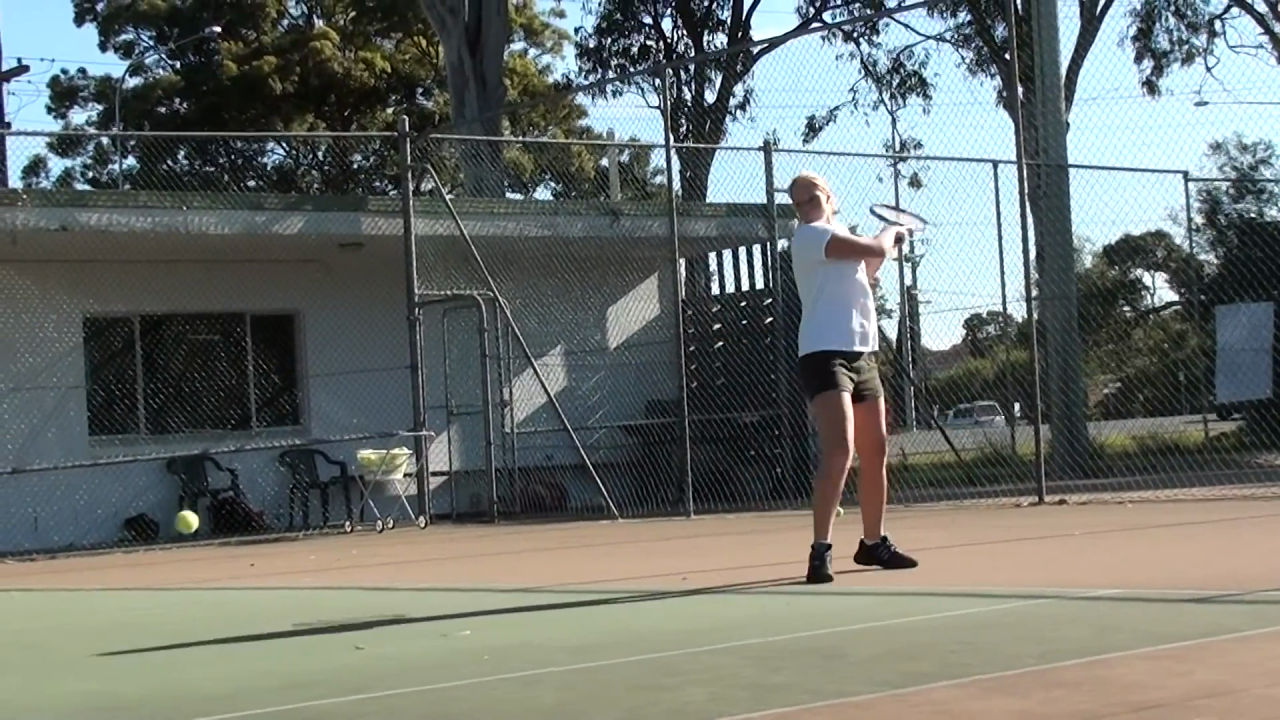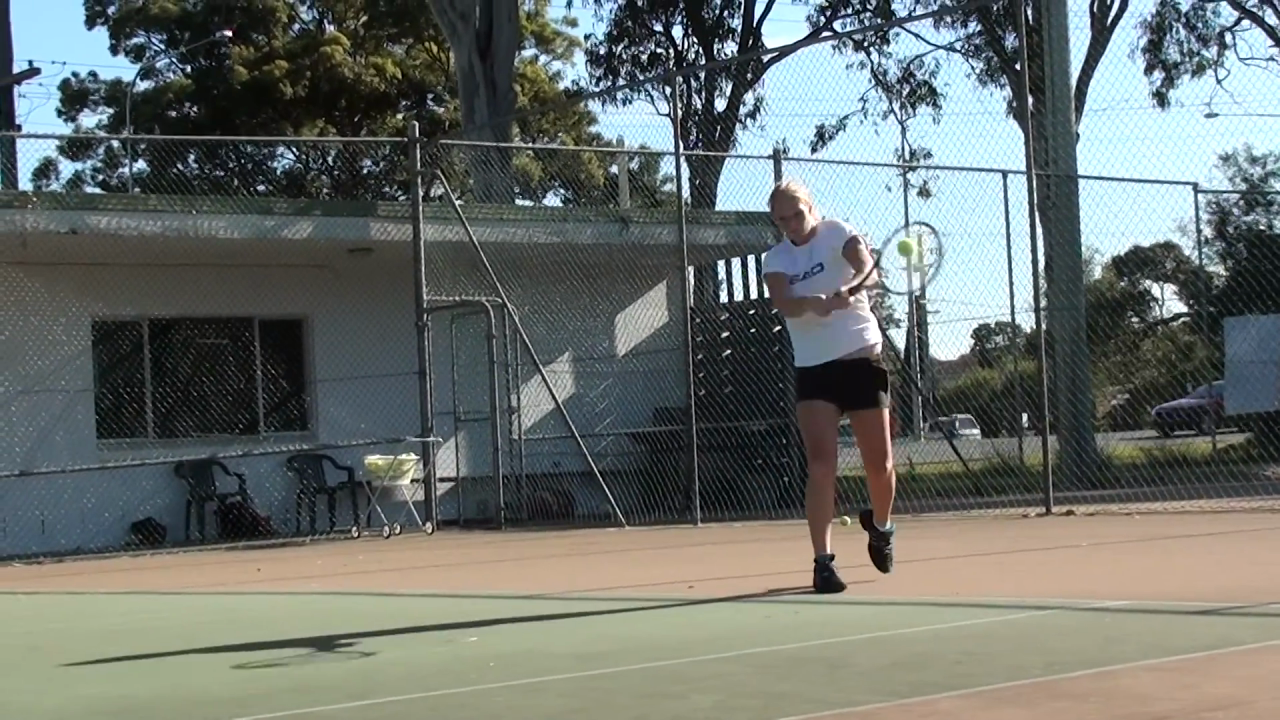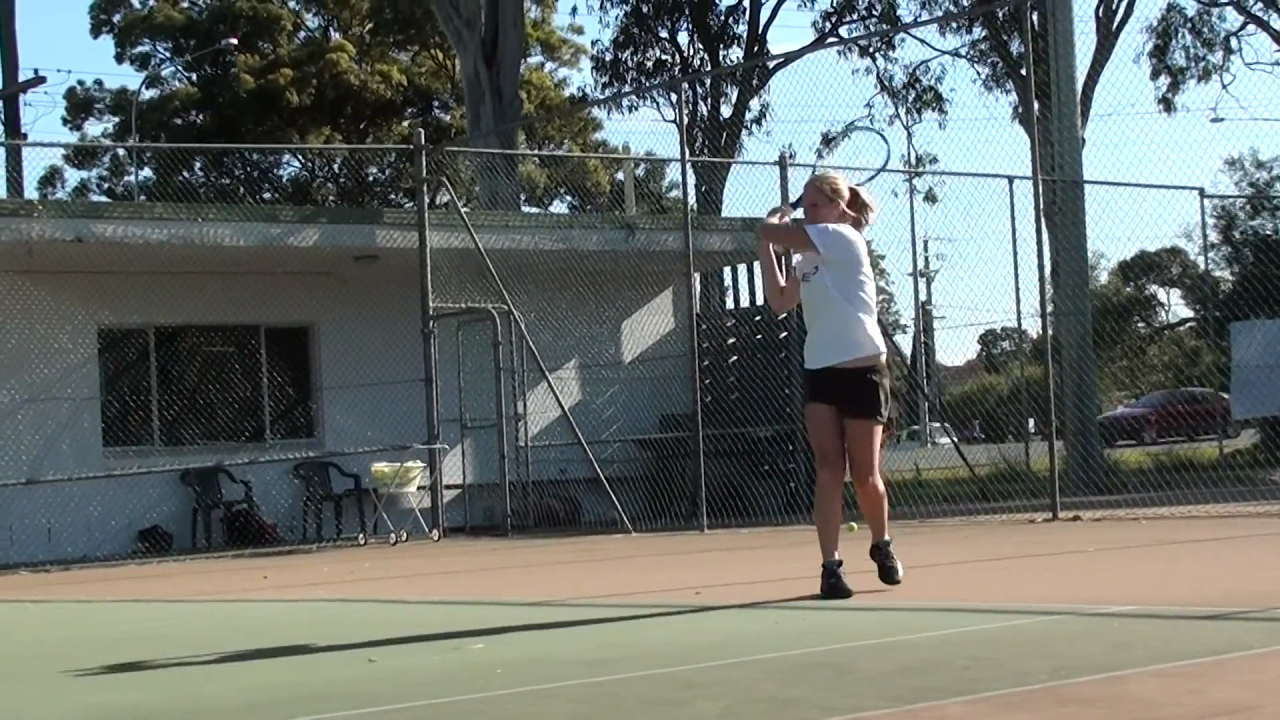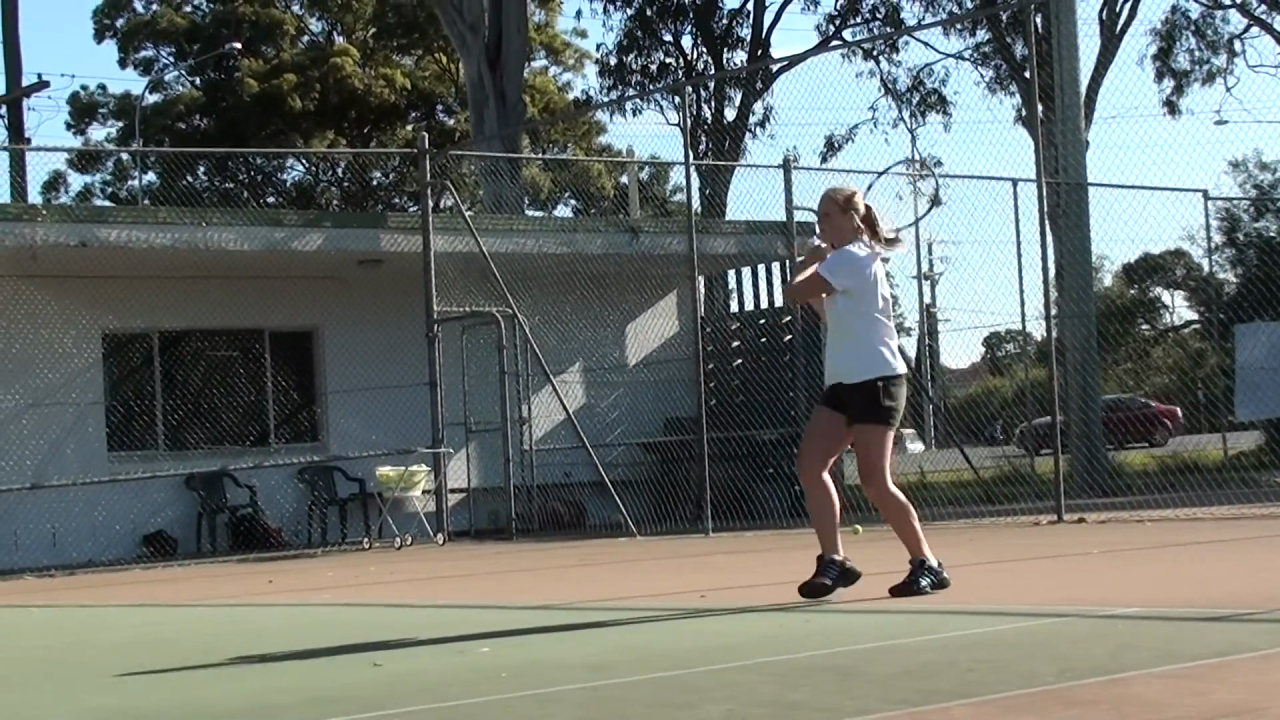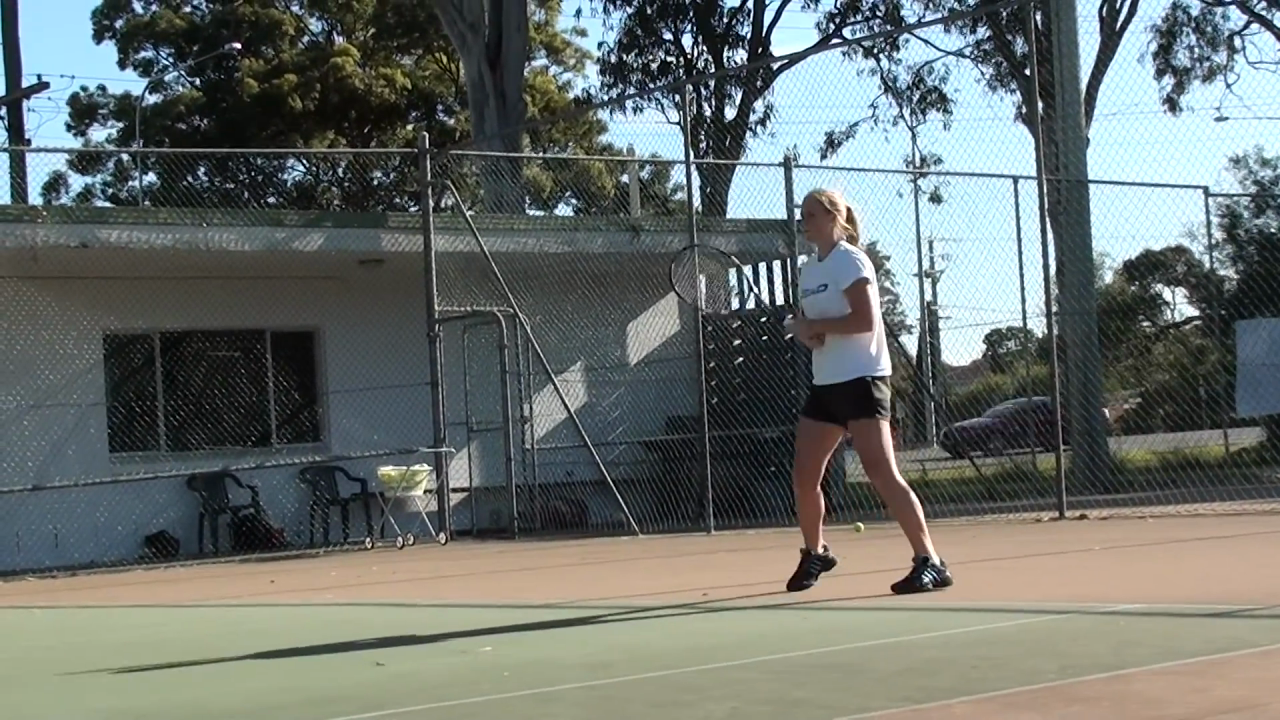
dt=0.3s
person 1, frame 1
left shoulder: (835, 232)
right shoulder: (811, 235)
left elbow: (860, 274)
right elbow: (873, 250)
left wrist: (886, 240)
right wrist: (893, 231)
left hip: (860, 355)
right hip: (824, 356)
left knee: (875, 455)
right knee: (840, 449)
left ankle: (873, 543)
right ankle: (820, 549)
person 1, frame 2
left shoulder: (838, 231)
right shoulder: (776, 260)
left elbow: (864, 264)
right elbow: (784, 304)
left wrist: (844, 292)
right wrist: (814, 302)
left hip: (862, 361)
right hip: (814, 369)
left knee: (880, 464)
right knee: (822, 464)
left ankle: (880, 525)
right ankle: (823, 561)
person 1, frame 3
left shoulder: (842, 238)
right shoulder: (813, 252)
left elbow: (766, 234)
right elbow: (778, 304)
left wrist: (777, 224)
right wrist: (771, 254)
left hip: (861, 369)
right hip: (821, 371)
left knee: (864, 475)
right knee: (828, 471)
left ankle: (882, 542)
right ankle: (831, 567)
person 1, frame 4
left shoulder: (853, 258)
right shoulder: (840, 262)
left elbow: (794, 292)
right elbow: (826, 311)
left wrist: (810, 264)
right wrist: (816, 263)
left hip: (876, 380)
right hip: (844, 383)
left knee: (875, 484)
right knee: (809, 466)
left ankle: (927, 565)
right ankle: (832, 562)
person 1, frame 5
left shoulder: (850, 261)
right shoulder: (808, 268)
left elbow: (866, 320)
left wrist: (813, 327)
right wrist: (805, 332)
left hip: (862, 380)
right hip: (824, 385)
left knee: (883, 474)
right knee: (804, 477)
left ankle: (929, 562)
right ankle: (815, 555)
